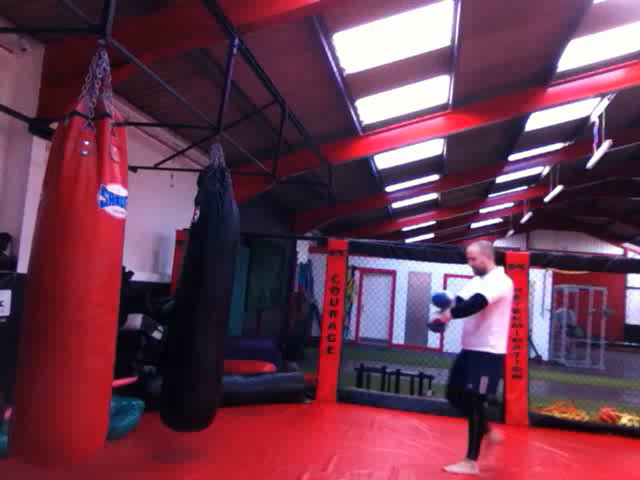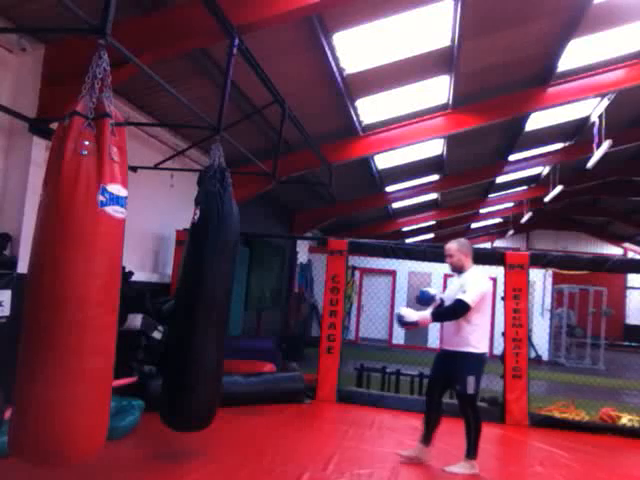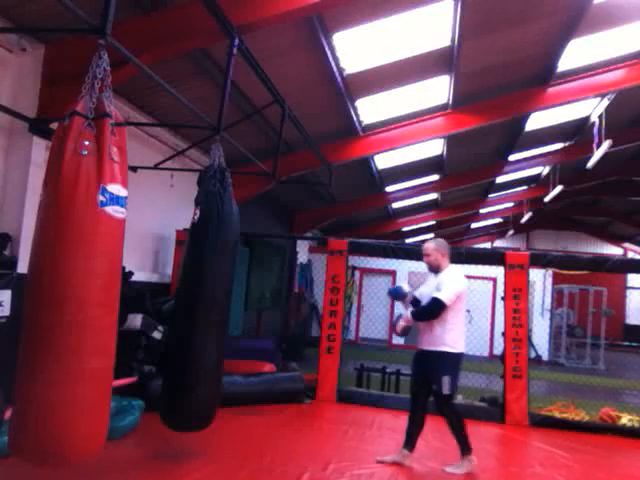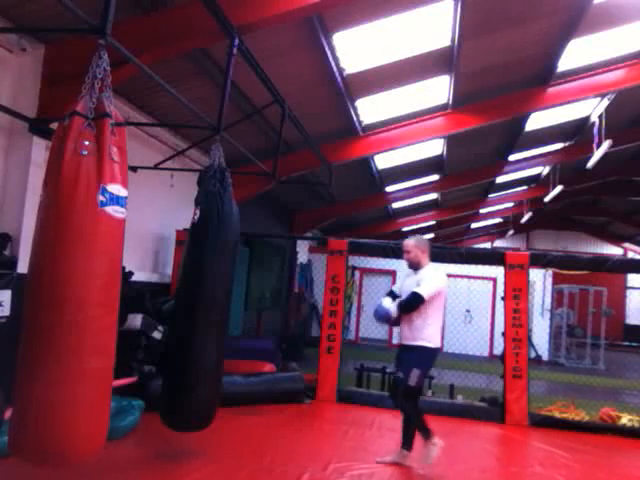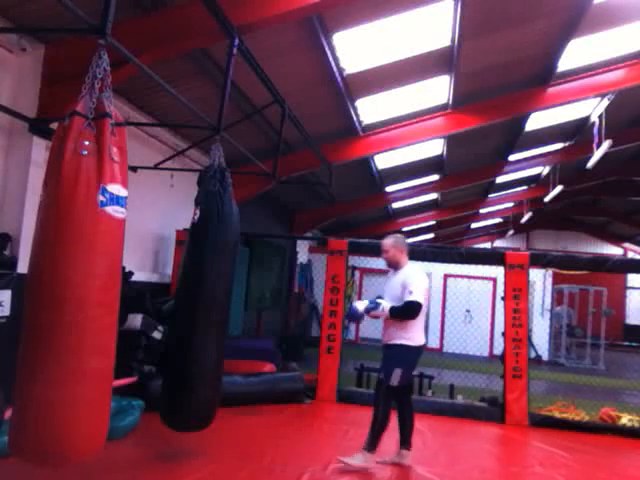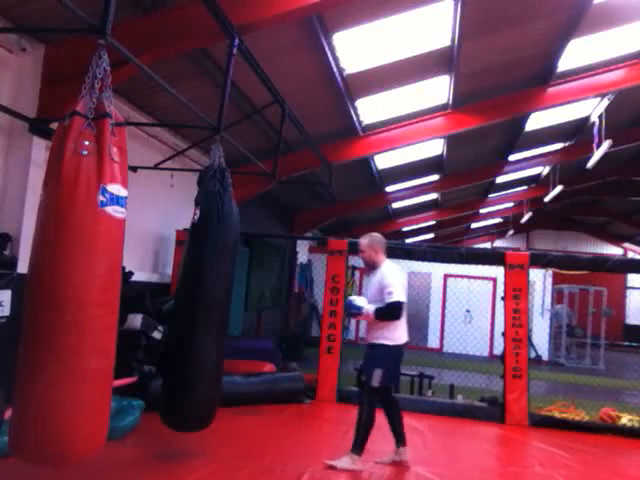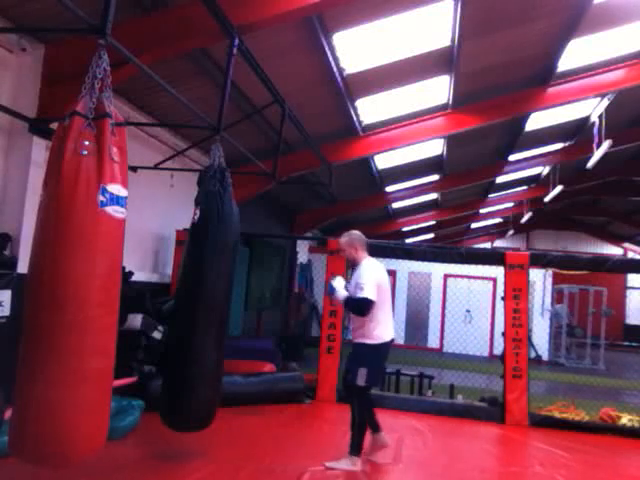
dt=0.2s
person 1, frame 1
left shoulder: (499, 281)
right shoulder: (477, 281)
left elbow: (474, 305)
right elbow: (461, 302)
left wrist: (447, 313)
right wrist: (446, 309)
left hip: (487, 353)
right hip: (469, 350)
left knee: (475, 402)
right knee: (454, 393)
left ankle: (471, 461)
right ankle: (486, 432)
person 1, frame 2
left shoulder: (476, 279)
right shoulder: (457, 280)
left elbow: (457, 310)
right elbow: (443, 305)
left wrist: (426, 317)
right wrist: (419, 314)
left hip: (469, 353)
right hip: (449, 350)
left knee: (467, 405)
right knee: (433, 395)
left ankle: (471, 461)
right ankle: (423, 447)
person 1, frame 3
left shoulder: (453, 279)
right shoulder: (432, 279)
left elbow: (432, 310)
right elbow: (412, 303)
left wrist: (409, 315)
right wrist: (406, 318)
left hip: (445, 353)
right hip: (426, 350)
left knee: (444, 404)
right knee: (418, 400)
left ankle: (466, 457)
right ankle: (405, 452)
person 1, frame 4
left shoulder: (433, 276)
right shoulder: (409, 275)
left elbow: (411, 303)
right elbow: (391, 297)
left wrist: (396, 307)
left hip: (422, 347)
right hip: (407, 344)
left knee: (399, 394)
right knee: (408, 397)
left ankle: (430, 439)
right ankle: (405, 452)
person 1, frame 5
left shoulder: (414, 275)
right shoulder: (393, 274)
left elbow: (412, 310)
right elbow: (389, 304)
left wrist: (383, 311)
right wrist: (373, 307)
left hip: (405, 346)
right hip: (395, 344)
left knee: (383, 396)
right knee: (401, 397)
left ankle: (367, 455)
right ankle: (404, 452)
person 1, frame 6
left shoulder: (391, 274)
right shoulder: (377, 273)
left elbow: (394, 311)
left wrist: (366, 311)
right wrist: (360, 308)
left hip: (386, 345)
right hip: (382, 343)
left knee: (368, 396)
right knee: (384, 396)
left ankle: (355, 457)
right ankle: (401, 450)
person 1, frame 7
left shoulder: (367, 271)
right shoulder: (370, 267)
left elbow: (361, 307)
left wrist: (340, 295)
right wrist: (346, 292)
left hip: (371, 343)
right hip: (372, 340)
left knee: (356, 395)
right knee: (357, 391)
left ankle: (354, 458)
right ankle: (378, 435)
